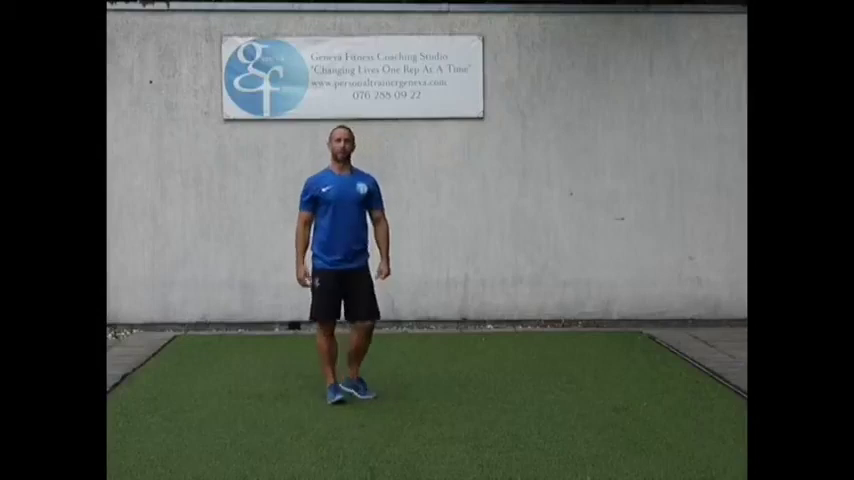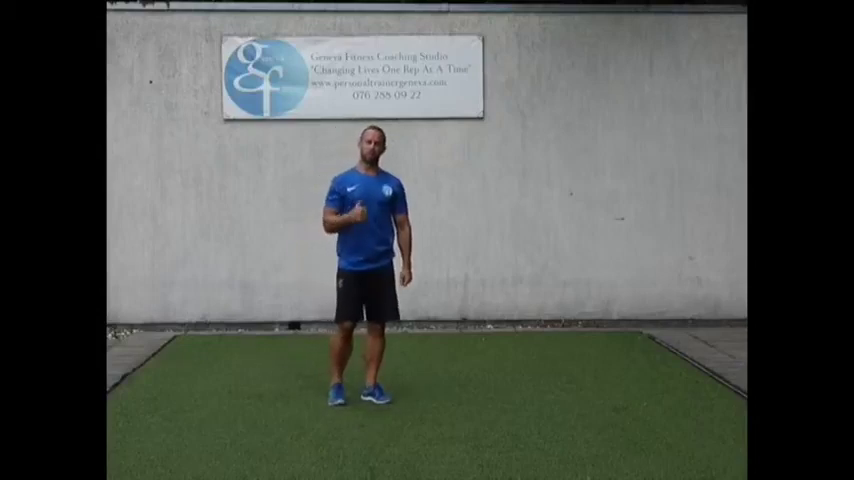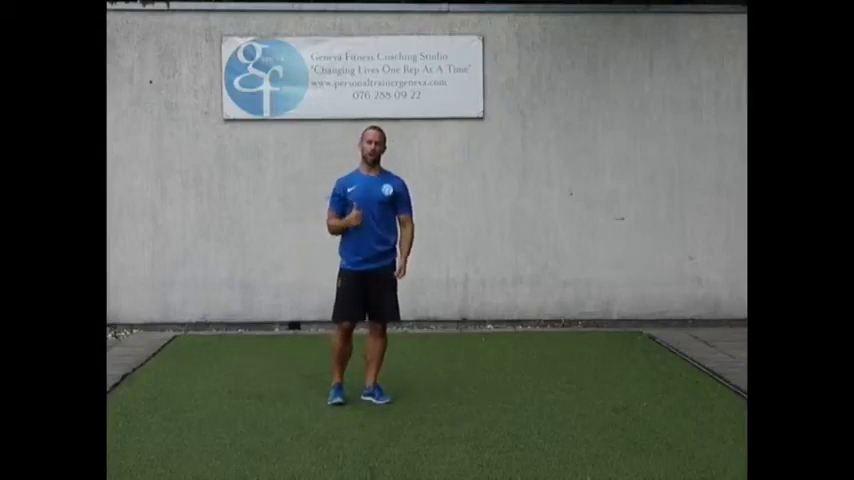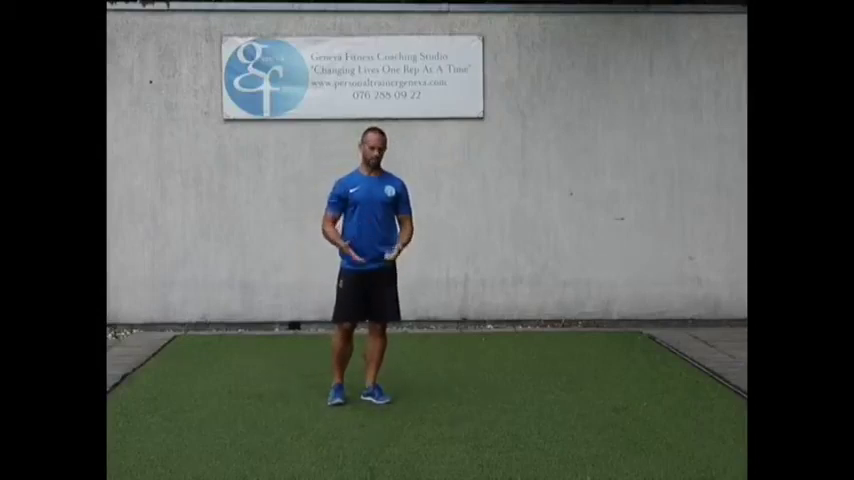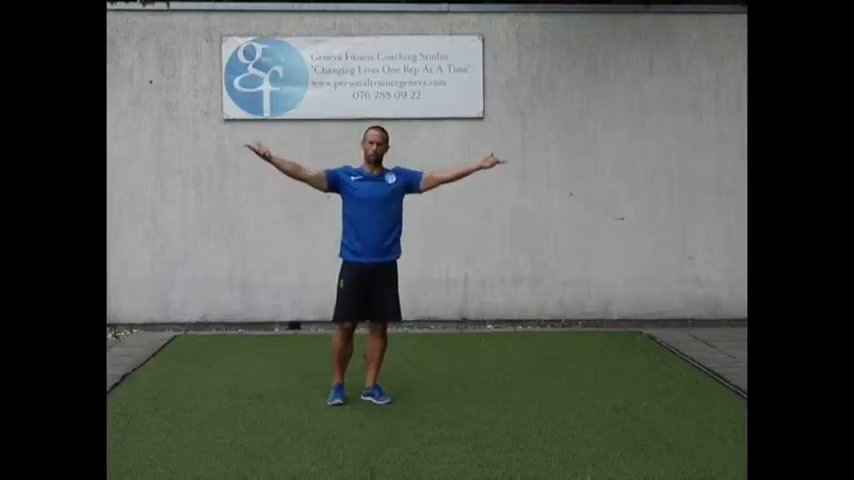
dt=1s
person 1, frame 1
left shoulder: (367, 182)
right shoulder: (315, 183)
left elbow: (379, 222)
right elbow: (303, 224)
left wrist: (384, 259)
right wrist: (300, 262)
left hip: (357, 267)
right hip: (325, 267)
left knee: (365, 324)
right knee: (326, 327)
left ankle: (353, 378)
right ankle: (331, 384)
person 1, frame 2
left shoulder: (393, 184)
right shoulder: (342, 182)
left elbow: (403, 226)
right elbow: (328, 223)
left wrist: (407, 264)
right wrist: (350, 217)
left hip: (382, 268)
right hip: (350, 268)
left knee: (377, 327)
right knee: (345, 326)
left ankle: (371, 385)
right ankle: (336, 384)
person 1, frame 3
left shoulder: (395, 184)
right shoulder: (344, 183)
left elbow: (406, 225)
right elbow: (331, 226)
left wrist: (403, 258)
right wrist: (348, 222)
left hip: (383, 268)
right hip: (351, 268)
left knee: (379, 327)
right knee: (344, 326)
left ankle: (371, 385)
right ankle: (337, 384)
person 1, frame 4
left shoulder: (396, 185)
right shoulder: (345, 184)
left elbow: (406, 224)
right elbow: (327, 224)
left wrist: (400, 246)
right wrist: (343, 246)
left hip: (384, 270)
right hip: (352, 269)
left knee: (378, 327)
right knee: (345, 327)
left ankle: (371, 386)
right ankle: (337, 385)
person 1, frame 5
left shoulder: (400, 178)
right shoulder: (345, 177)
left elbow: (438, 177)
right elbow: (305, 174)
left wrist: (479, 166)
right wrist: (271, 159)
left hip: (385, 267)
right hip: (353, 265)
left knee: (379, 327)
right knee: (345, 326)
left ankle: (371, 386)
right ankle: (338, 385)
